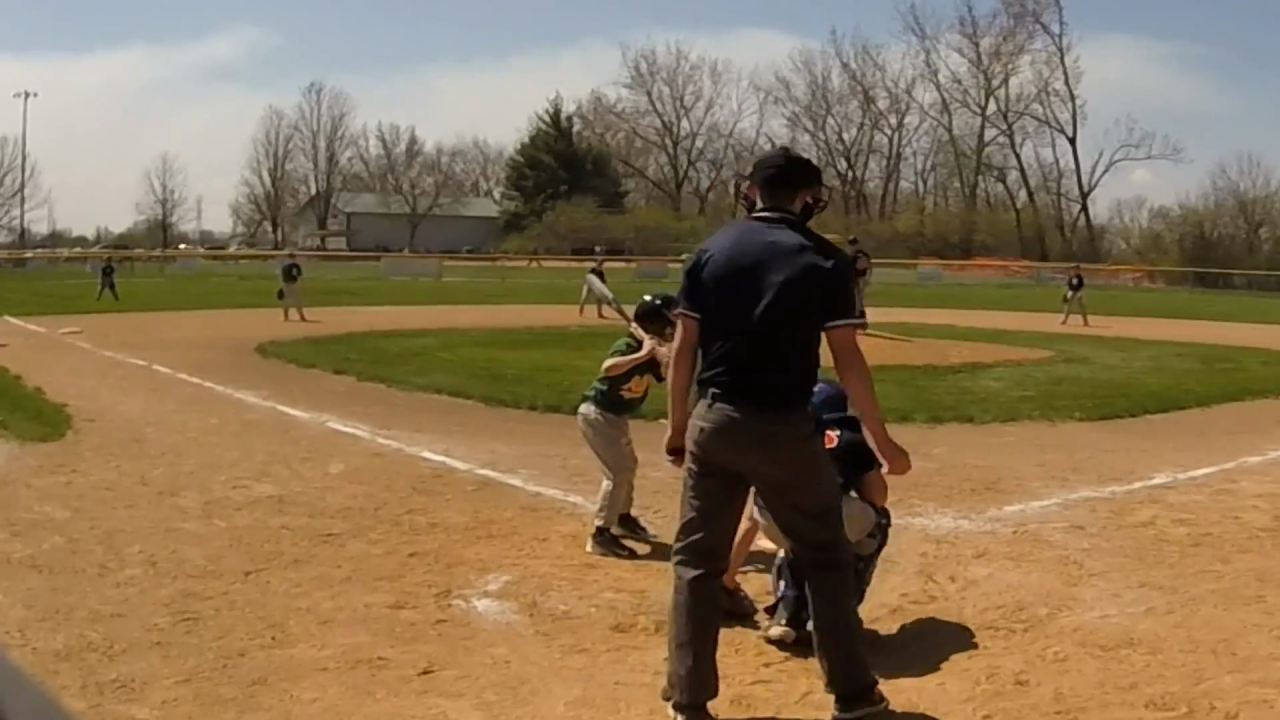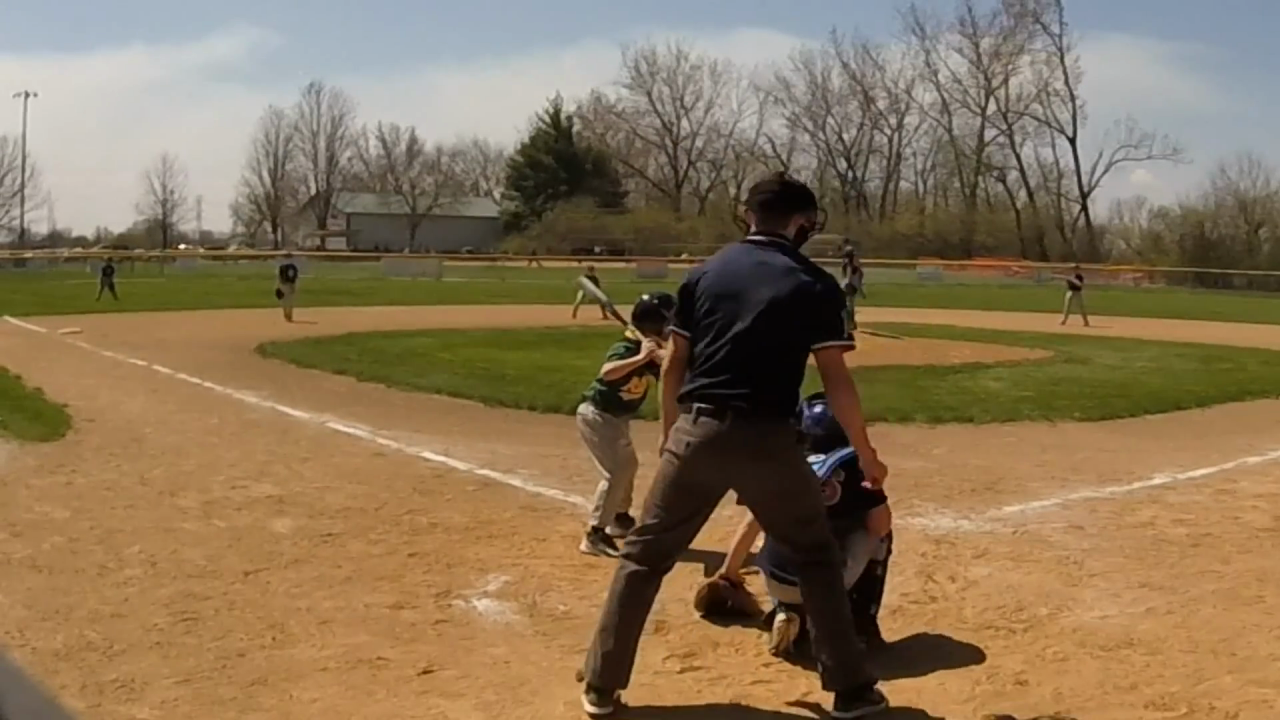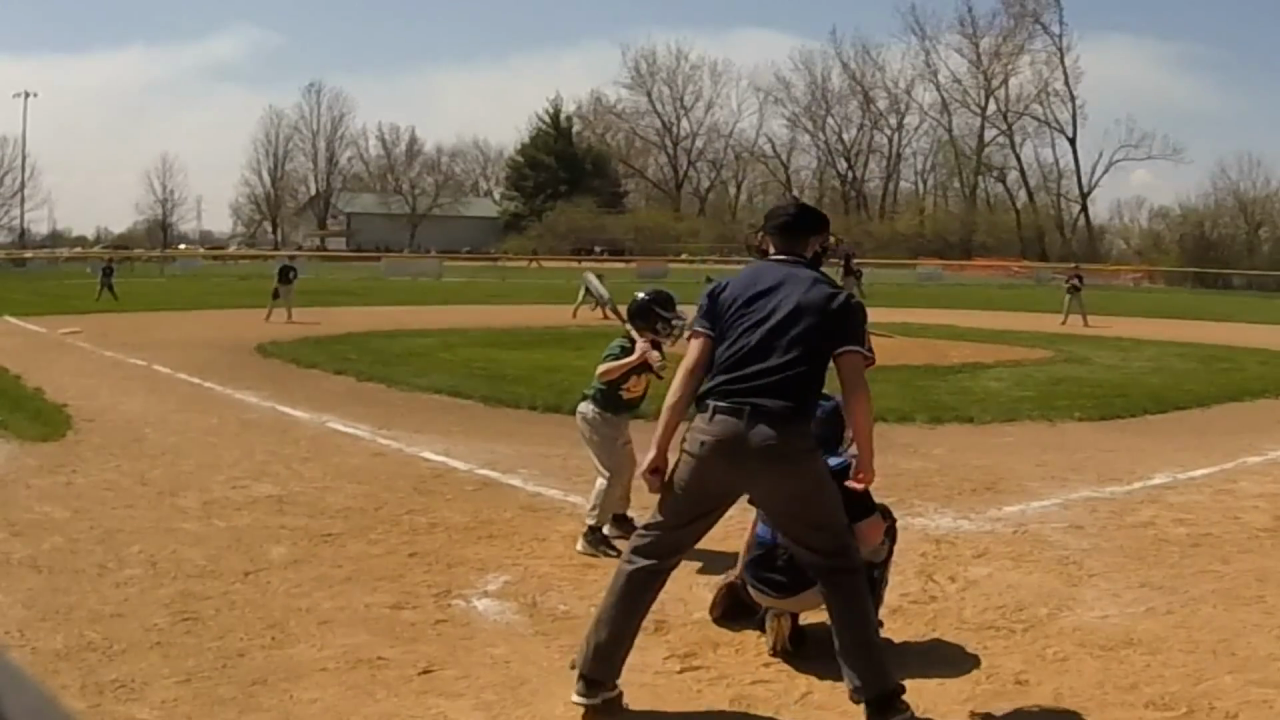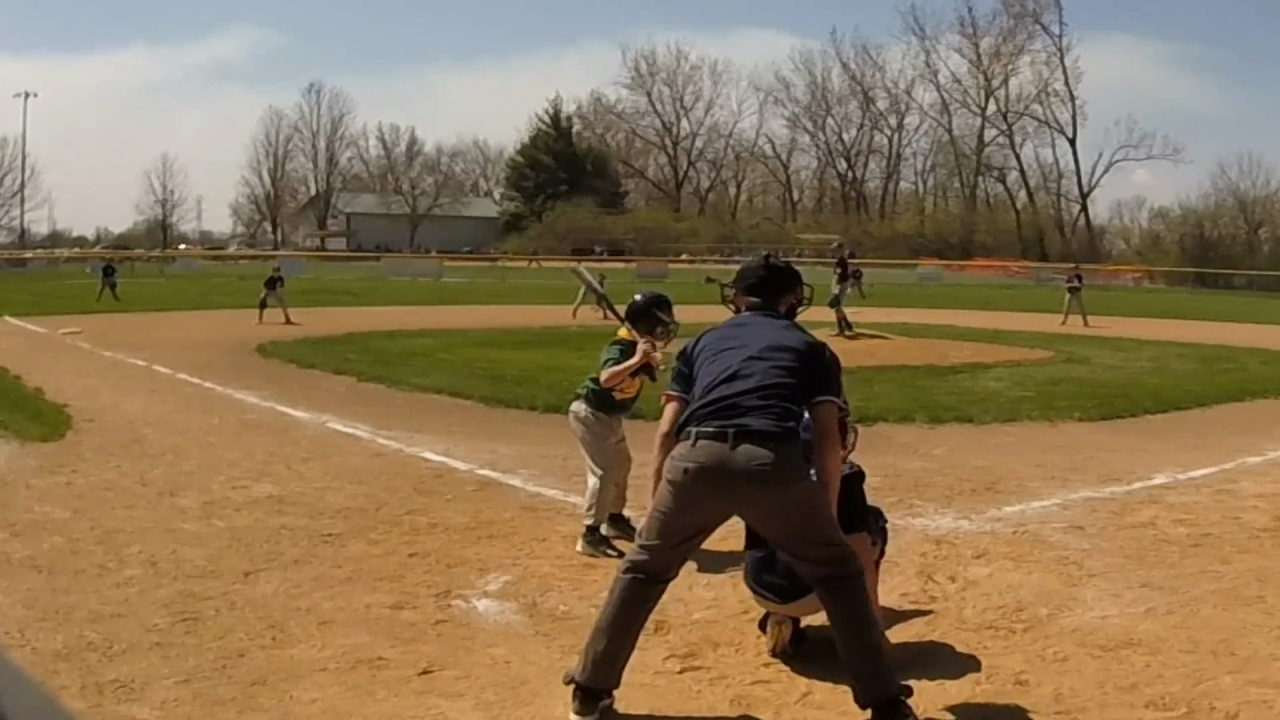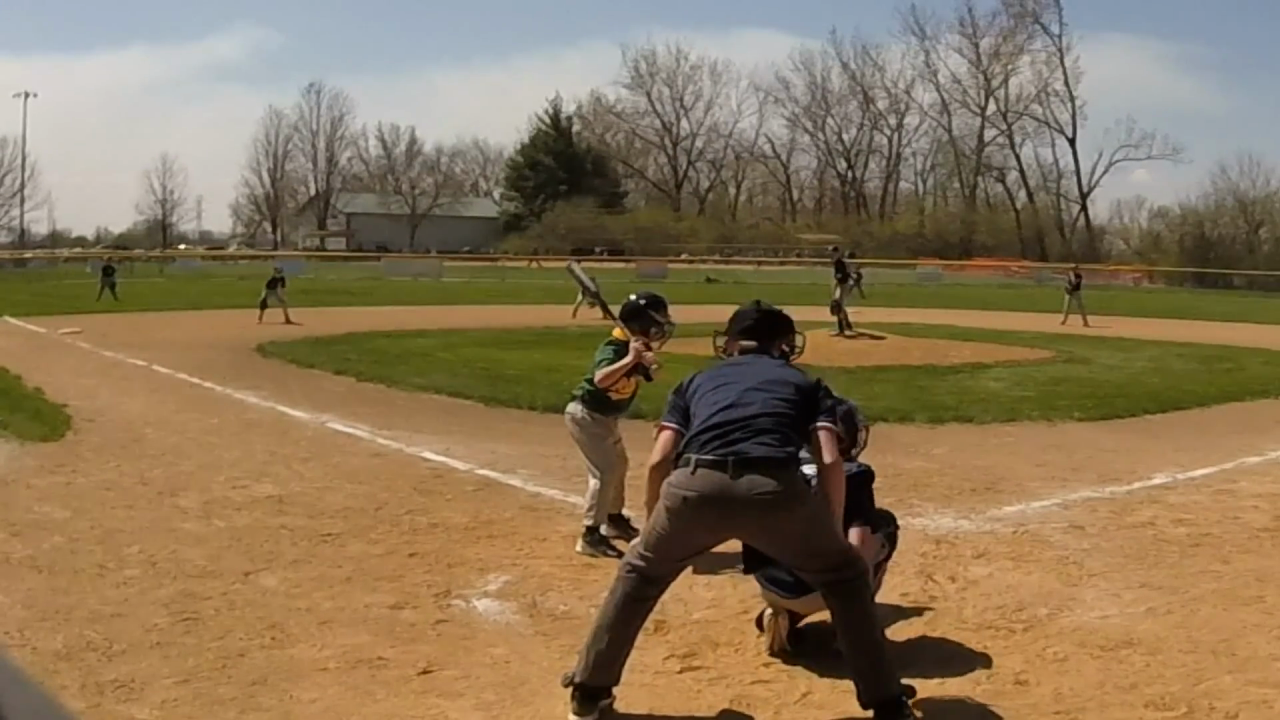
dt=0.7s
person 1, frame 1
left shoulder: (710, 250)
right shoulder: (826, 261)
left elbow: (684, 349)
right elbow: (847, 360)
left wrist: (678, 426)
right wrist: (881, 438)
left hip: (714, 421)
right hip: (786, 428)
left knee: (697, 561)
right knee: (826, 558)
person 1, frame 2
left shoulder: (704, 273)
right shoulder: (815, 283)
left elbow: (674, 366)
right elbow: (835, 378)
left wrist: (671, 430)
right wrist: (865, 451)
left hip: (696, 431)
right hip: (767, 439)
left knee: (643, 556)
right knee: (817, 558)
person 1, frame 3
left shoulder: (726, 288)
right shoulder: (837, 300)
left elbow: (691, 369)
right elbow: (854, 389)
left wrist: (658, 447)
right wrist: (865, 461)
left hip: (713, 432)
right hip: (784, 441)
left knee: (652, 549)
right knee: (839, 565)
left ankle: (594, 677)
person 1, frame 4
left shoulder: (703, 342)
right shoulder: (812, 348)
left elbow: (667, 431)
right elbow: (827, 439)
left wrist: (656, 509)
right wrist: (826, 517)
left hip: (697, 458)
right hip: (771, 463)
left knee: (644, 568)
right knee: (837, 571)
person 1, frame 5
left shoulder: (697, 380)
right shoulder: (805, 383)
left elbow: (659, 461)
right elbow: (829, 463)
left wrist: (653, 529)
right wrist: (832, 534)
left hip: (695, 484)
right hip: (772, 488)
left knee: (640, 572)
right knee: (844, 573)
person 2, frame 1
left shoulder: (653, 355)
right shoulder: (627, 347)
left elbow: (663, 378)
right elbow: (608, 368)
left wrist: (661, 360)
right wrist: (643, 355)
left hip: (616, 415)
right hip: (597, 413)
left knee: (628, 466)
right knee: (618, 472)
left ankle: (622, 518)
right ankle: (601, 535)
person 2, frame 2
left shoulder: (653, 350)
right shoulder: (626, 349)
left elbow: (660, 375)
right elbow: (606, 372)
left wrist: (662, 361)
right wrist: (642, 357)
left hip: (618, 416)
right hip: (597, 415)
left knee: (629, 466)
right knee: (615, 473)
left ankle: (621, 517)
right ankle: (595, 535)
person 2, frame 3
left shoulder: (651, 346)
right shoulder: (622, 347)
right elbow: (601, 373)
left wrist: (653, 361)
right wrist: (635, 357)
left hip: (617, 415)
right hip: (596, 414)
left knee: (626, 466)
right knee: (612, 472)
left ankle: (617, 518)
right ankle: (592, 534)
person 2, frame 4
left shoulder: (643, 347)
right shoulder: (619, 349)
left elbow: (650, 377)
right elbow: (606, 379)
left wrist: (652, 363)
right wrist: (637, 359)
left hip: (610, 415)
right hip: (589, 414)
left knee: (622, 464)
right knee: (604, 471)
left ankle: (614, 519)
right ankle: (590, 535)
person 2, frame 5
left shoulder: (639, 347)
right shoulder: (612, 348)
left elbow: (646, 375)
right elbow: (600, 379)
left wrist: (646, 363)
right wrist: (630, 358)
left hip: (606, 416)
right hip: (586, 414)
left knee: (619, 465)
right knee: (605, 471)
left ankle: (614, 518)
right ankle: (590, 535)
person 3, frame 1
right shoulder: (851, 437)
left elbow: (753, 515)
right elbow: (877, 497)
left hip: (774, 516)
right knee: (875, 520)
left ankle: (787, 616)
person 3, frame 2
right shoulder: (854, 464)
left elbow: (750, 526)
right elbow: (880, 525)
left wrist: (728, 573)
left hip: (776, 582)
right knee: (875, 533)
left ankle: (787, 613)
right ankle: (862, 622)
person 3, frame 3
right shoulder: (840, 470)
right elbow: (871, 537)
left wrist: (740, 573)
right wrist: (863, 501)
left hip: (759, 588)
right hip: (806, 590)
right knee: (881, 520)
left ankle: (778, 615)
person 3, frame 4
right shoulder: (843, 480)
right elbow: (859, 557)
left hip: (759, 590)
right hip: (805, 594)
right knee: (872, 520)
left ankle: (782, 618)
person 3, frame 5
right shoulder: (853, 477)
right elbow: (856, 551)
left hip: (769, 585)
right hip: (814, 591)
right knee: (883, 524)
left ankle: (785, 614)
